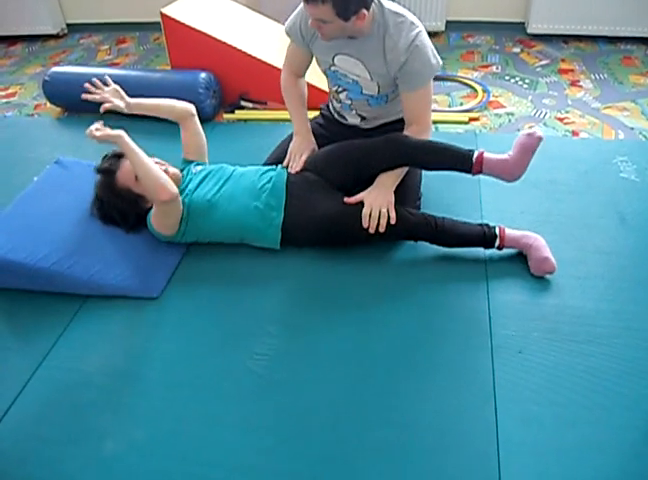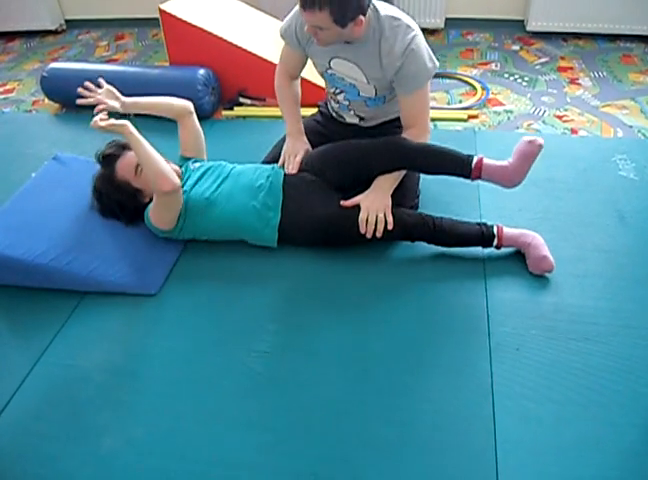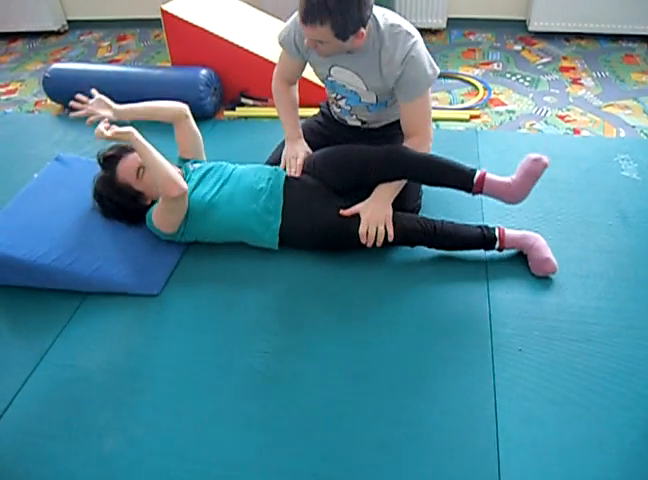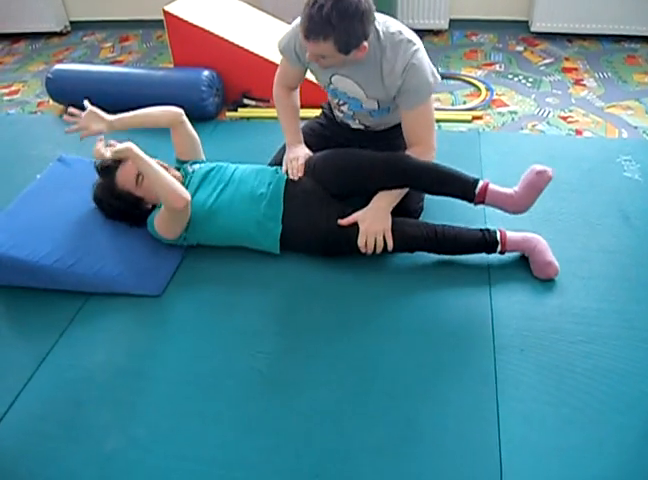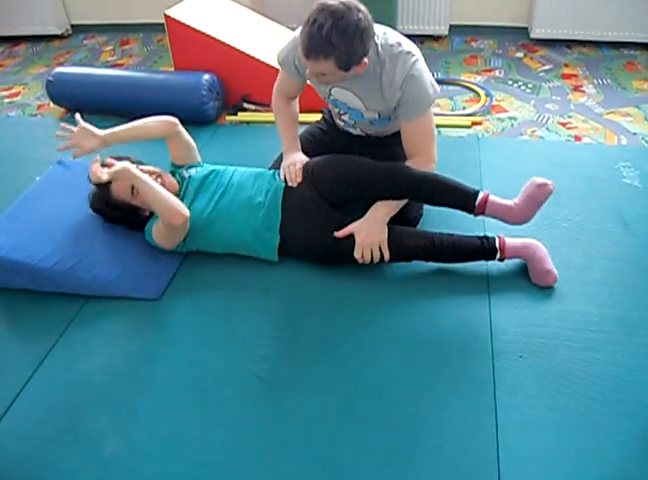
dt=0.1s
person 1, frame 1
left shoulder: (190, 169)
right shoulder: (163, 221)
left elbow: (187, 112)
right elbow: (164, 194)
left wrist: (127, 104)
right wrist: (123, 139)
left hip: (297, 177)
right hip: (298, 221)
left knee: (392, 145)
right knee: (404, 223)
left ankle: (498, 163)
right ankle: (507, 238)
person 1, frame 2
left shoulder: (189, 164)
right shoulder: (163, 217)
left elbow: (184, 108)
right elbow: (168, 185)
left wrist: (123, 103)
right wrist: (126, 127)
left hip: (297, 174)
right hip: (295, 221)
left knee: (391, 148)
right knee: (403, 224)
left ankle: (497, 169)
right ankle: (506, 236)
person 1, frame 3
left shoulder: (189, 166)
right shoulder: (164, 219)
left elbow: (180, 111)
right elbow: (173, 190)
left wrist: (119, 112)
right wrist: (130, 133)
left hip: (298, 177)
right hip: (295, 225)
left knee: (392, 157)
right knee: (405, 230)
left ankle: (500, 184)
right ankle: (507, 238)
person 1, frame 4
left shoulder: (188, 165)
right shoulder: (164, 224)
left elbow: (176, 115)
right elbow: (179, 199)
left wrist: (109, 123)
right wrist: (128, 154)
left hip: (297, 178)
right hip: (296, 227)
left knee: (394, 165)
right knee: (406, 236)
left ankle: (502, 196)
right ankle: (509, 241)
person 1, frame 5
left shoulder: (185, 171)
right shoulder: (161, 232)
left elbow: (170, 124)
right elbow: (178, 215)
left wrist: (101, 137)
right wrist: (123, 169)
left hip: (296, 184)
right hip: (294, 236)
left knee: (393, 176)
right knee: (403, 245)
left ankle: (502, 207)
right ankle: (508, 248)
person 2, frame 1
left shoulder: (408, 39)
left elbow: (419, 127)
right elbow: (291, 75)
left wrist: (385, 186)
right wrist: (302, 135)
left hip: (391, 129)
right hip: (336, 121)
left knee: (394, 216)
person 2, frame 2
left shoulder: (404, 41)
left elbow: (417, 130)
right elbow: (286, 76)
left wrist: (381, 189)
right wrist: (295, 135)
left hip: (389, 126)
right hip: (334, 118)
left knee: (394, 211)
person 2, frame 3
left shoulder: (404, 48)
right shoulder: (304, 26)
left elbow: (419, 139)
right elbow: (283, 81)
left wrist: (381, 198)
right wrist: (294, 139)
left hip: (390, 128)
right hip: (336, 121)
left knee: (398, 212)
person 2, frame 4
left shoulder: (406, 57)
right shoulder: (304, 33)
left elbow: (422, 149)
right elbow: (284, 87)
left wrist: (380, 207)
right wrist: (294, 143)
left hip: (392, 131)
right hip: (338, 122)
left knee: (401, 213)
person 2, frame 5
left shoulder: (405, 67)
right shoulder: (304, 45)
left elbow: (422, 160)
right elbow: (283, 96)
left wrist: (377, 219)
right wrist: (291, 150)
left hip: (392, 137)
right hip: (338, 129)
left knee: (400, 220)
